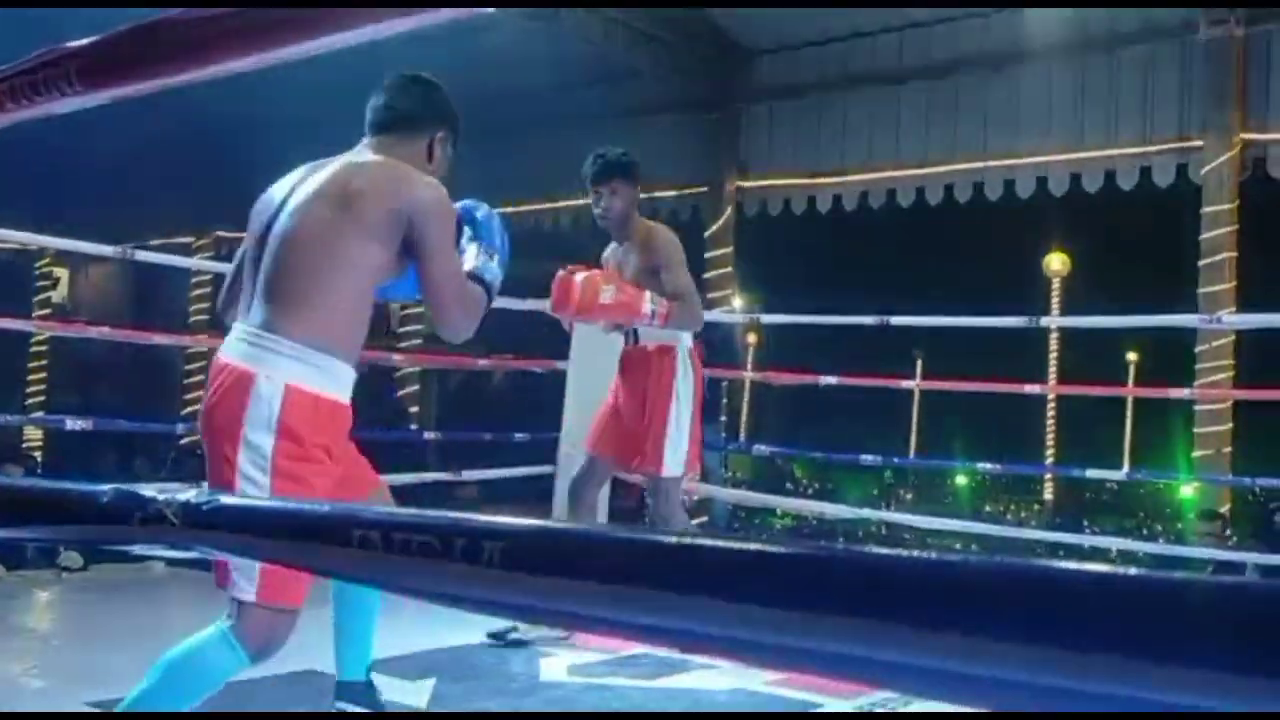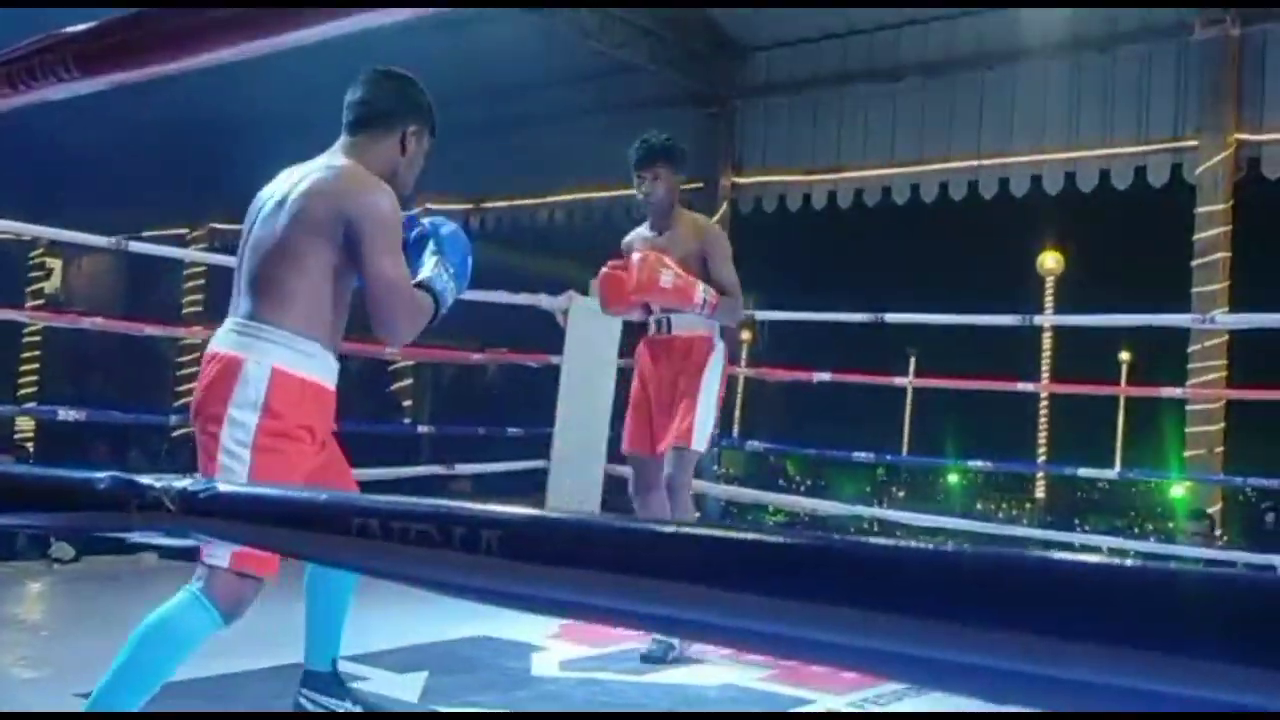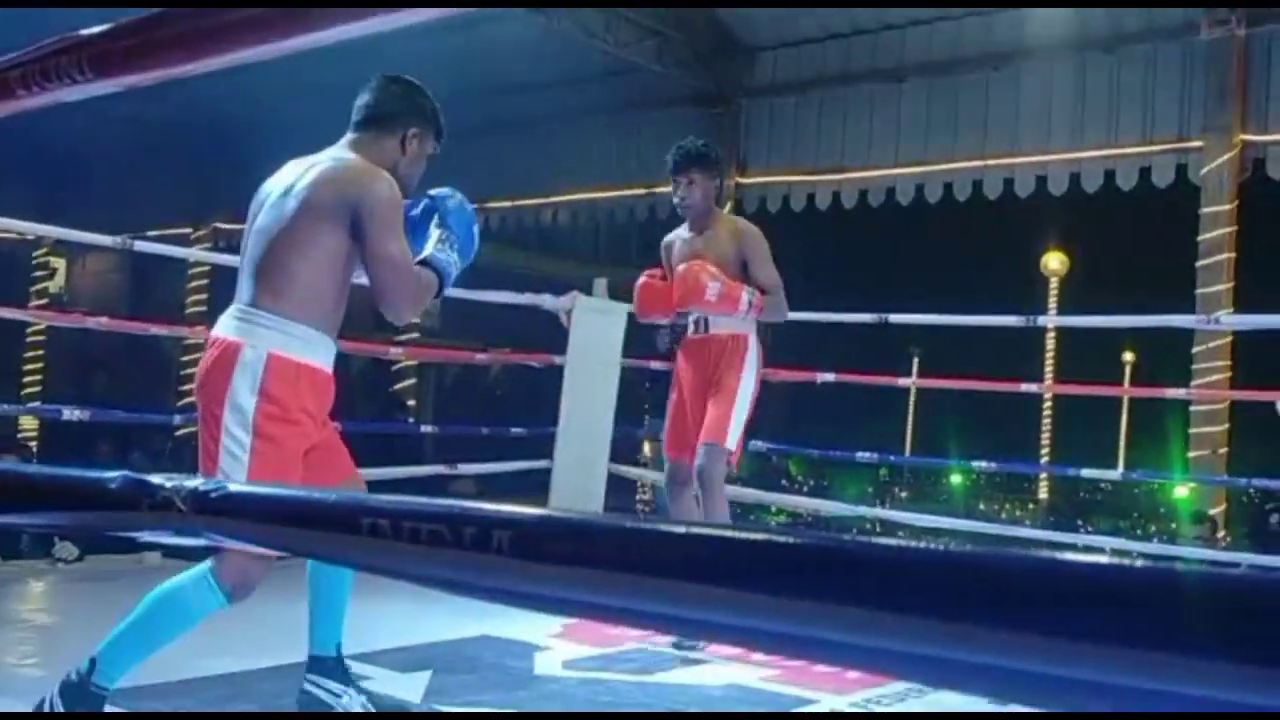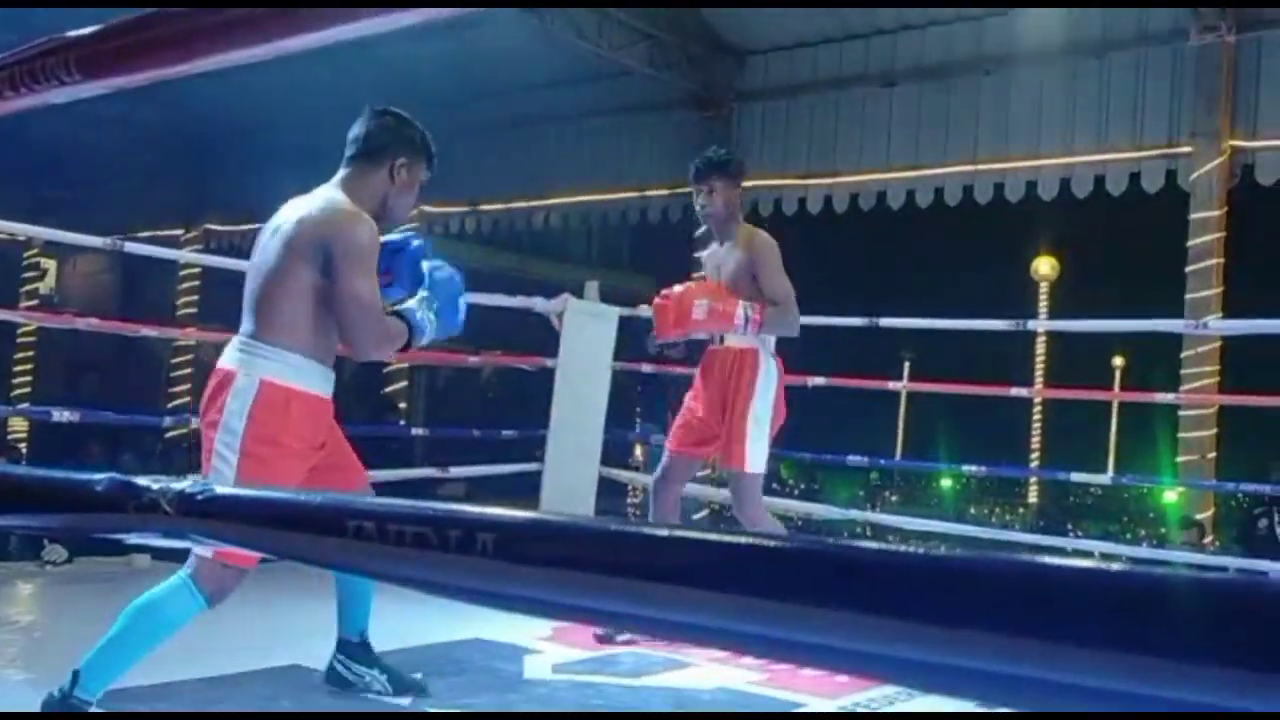
dt=0.2s
person 1, frame 1
left shoulder: (290, 185)
right shoulder: (416, 190)
left elbow: (233, 307)
right elbow: (457, 321)
right wrist: (483, 261)
left hip: (276, 393)
right hip: (282, 403)
right knee: (261, 623)
left ankle: (349, 689)
person 1, frame 2
left shoulder: (288, 184)
right shoulder: (368, 195)
right elbow: (396, 324)
right wrist: (441, 273)
left hip: (277, 387)
right hip: (265, 392)
right knee: (229, 587)
left ankle: (320, 683)
right ankle: (105, 705)
person 1, frame 3
left shoulder: (293, 174)
right shoulder: (374, 184)
right elbow: (404, 302)
right wrist: (445, 249)
left hip: (282, 376)
right hip: (266, 376)
right knee: (241, 567)
left ankle: (324, 673)
right ankle: (81, 691)
person 1, frame 4
left shoulder: (309, 212)
right shoulder: (349, 223)
right elbow: (371, 342)
left wrist: (384, 282)
right wrist: (426, 315)
left hip: (294, 404)
right hip: (264, 402)
right knee: (220, 569)
left ankle: (352, 654)
right ankle: (73, 697)
person 2, frame 1
left shoulder: (659, 241)
right shoulder: (609, 255)
left elbow: (692, 318)
left wrist: (631, 306)
right wrist: (584, 307)
left hip: (669, 369)
right hip: (633, 369)
left knee: (663, 499)
right knee: (583, 486)
person 2, frame 2
left shoulder: (705, 232)
right shoulder: (631, 241)
left elbow: (736, 307)
left wrist: (690, 291)
right wrist: (615, 296)
left hip: (699, 354)
right hip: (653, 353)
left knee: (675, 475)
right knee: (643, 477)
person 2, frame 3
left shoulder: (744, 237)
right shoulder: (672, 243)
left elbow: (779, 307)
left wrist: (732, 298)
right wrist: (654, 305)
left hip: (735, 355)
right hip: (691, 358)
left knee: (707, 471)
right knee: (677, 478)
person 2, frame 4
left shoulder: (758, 245)
right shoulder: (707, 254)
left elbow: (789, 321)
left wrist: (732, 314)
right wrist: (682, 322)
left hip: (752, 371)
right hip: (712, 372)
left knee: (746, 502)
right knee: (665, 480)
